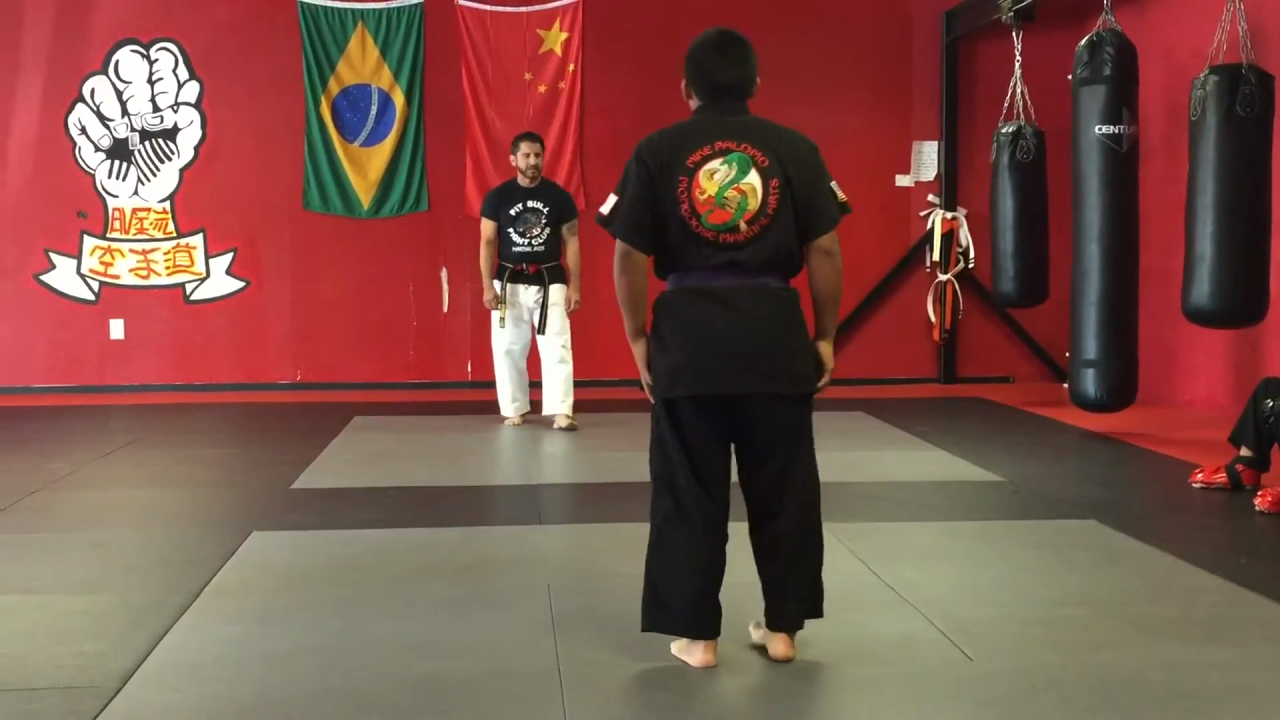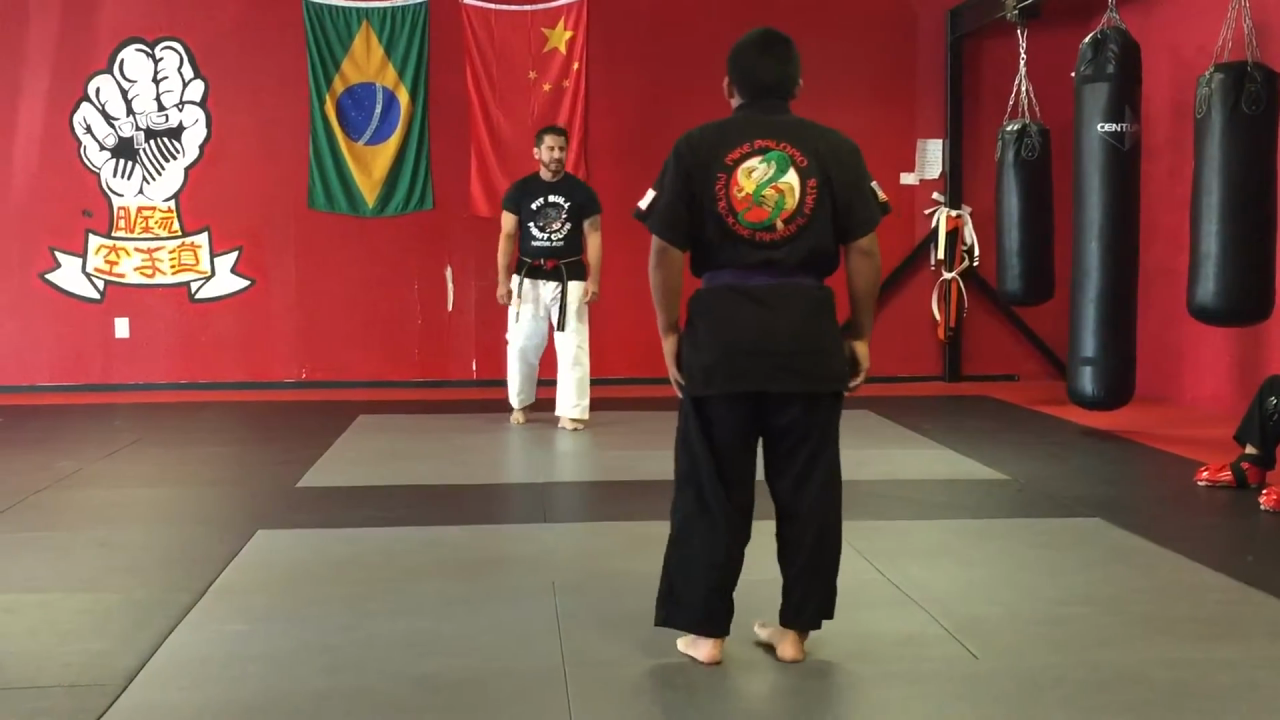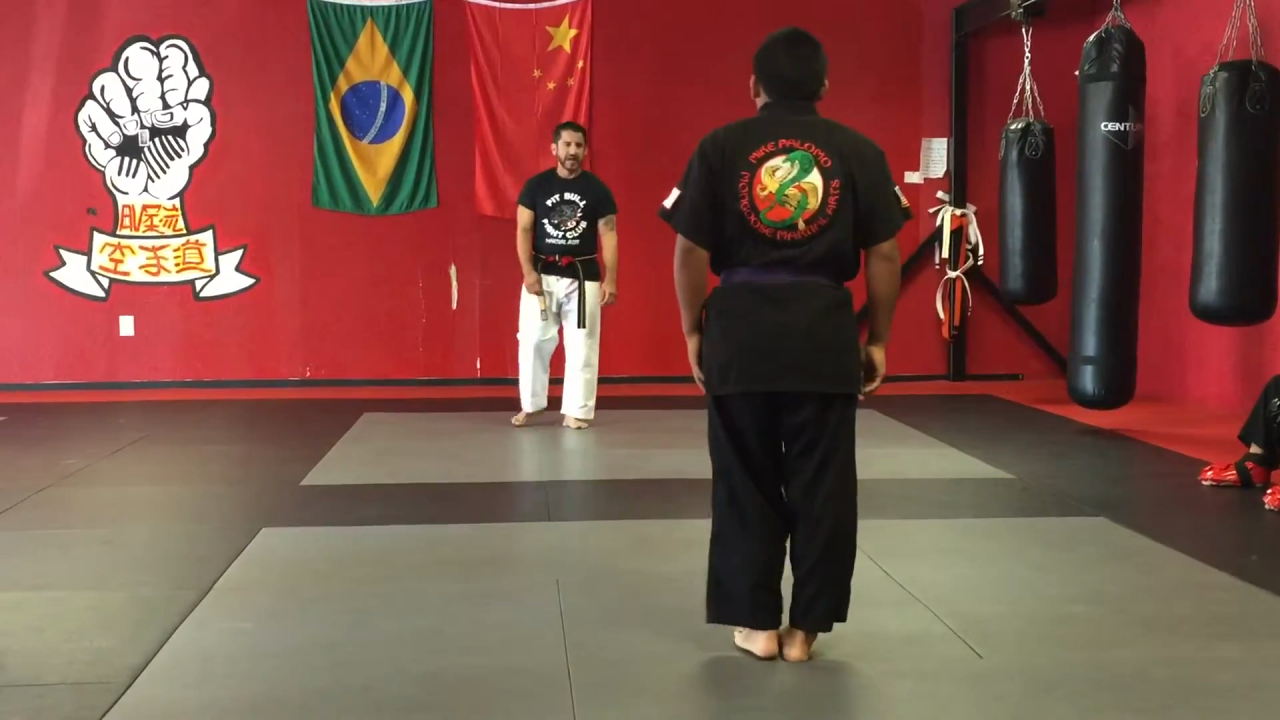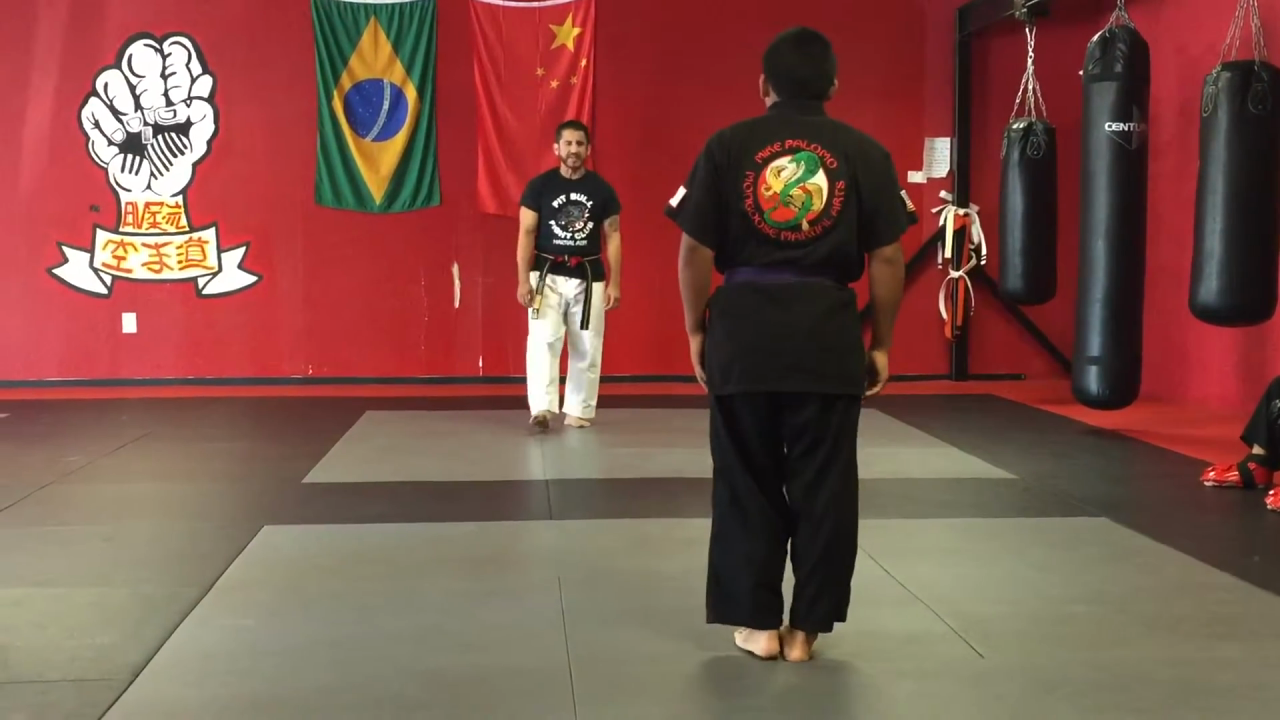
dt=0.3s
person 1, frame 1
left shoulder: (658, 150)
right shoulder: (794, 148)
left elbow: (629, 256)
right elbow: (824, 251)
left wrist: (638, 336)
right wrist: (825, 334)
left hip: (689, 333)
right hip: (776, 331)
left knee: (689, 491)
right knee: (784, 489)
left ankle: (696, 633)
right ankle: (782, 627)
person 1, frame 2
left shoulder: (696, 147)
right shoulder: (835, 149)
left elbow: (665, 252)
right elbow: (863, 251)
left wrist: (670, 332)
right wrist: (860, 334)
left hip: (720, 331)
right hip: (807, 332)
left knee: (711, 487)
right knee: (808, 487)
left ankle: (704, 628)
right ankle: (794, 627)
person 1, frame 3
left shoulder: (721, 146)
right shoulder: (858, 151)
left elbow: (690, 251)
right elbow: (884, 255)
left wrist: (693, 331)
right wrist: (878, 340)
left hip: (740, 329)
right hip: (824, 333)
left knee: (745, 485)
right knee: (823, 487)
left ankle: (757, 622)
right ankle: (804, 627)
person 1, frame 4
left shoulder: (727, 145)
right shoulder: (864, 152)
left elbow: (694, 250)
right elbow: (887, 259)
left wrist: (696, 330)
right wrist: (881, 343)
left hip: (743, 330)
right hip: (827, 335)
left knee: (746, 484)
right knee: (825, 487)
left ankle: (757, 622)
right ankle: (804, 627)
person 2, frame 1
left shoulder: (559, 197)
right shoulder: (498, 197)
left elbow: (571, 242)
right elbow: (487, 242)
left wrist: (574, 286)
right wrist: (488, 285)
left hip: (550, 282)
right hip: (510, 282)
left knee: (556, 347)
right knee: (508, 350)
left ankle: (560, 412)
right ankle: (513, 409)
person 2, frame 2
left shoulder: (582, 191)
right shoulder: (519, 190)
left elbow: (593, 236)
right elbow: (508, 235)
left wrist: (594, 279)
right wrist: (502, 280)
left hip: (570, 277)
right hip: (528, 277)
left knee: (572, 346)
right knee: (522, 345)
left ankle: (570, 413)
right ankle: (520, 404)
person 2, frame 3
left shoulder: (598, 190)
right shoulder: (536, 185)
left elbow: (608, 235)
right elbow: (524, 230)
left wrist: (610, 278)
right wrist: (528, 270)
left hip: (583, 276)
right hip: (543, 274)
left knee: (582, 347)
right knee: (534, 342)
left ankle: (577, 411)
right ankle: (531, 406)
person 2, frame 4
left shoulder: (602, 189)
right shoulder: (539, 186)
left elbow: (612, 237)
right elbow: (526, 233)
left wrist: (614, 282)
right wrist: (523, 279)
left hip: (589, 277)
right hip: (547, 274)
left knee: (587, 348)
right knee: (543, 341)
left ankle: (578, 410)
right ankle: (543, 408)
